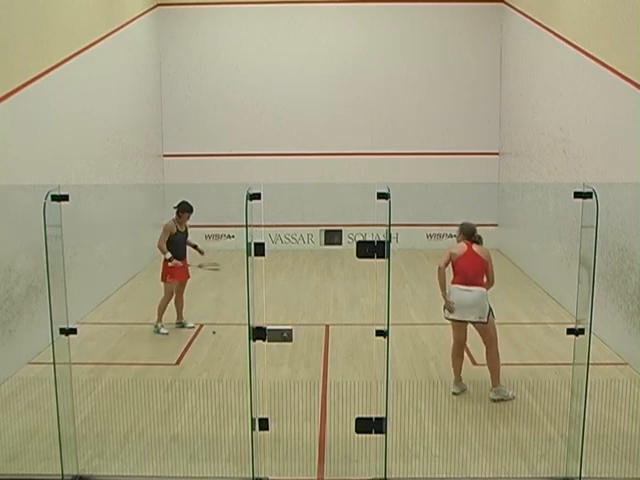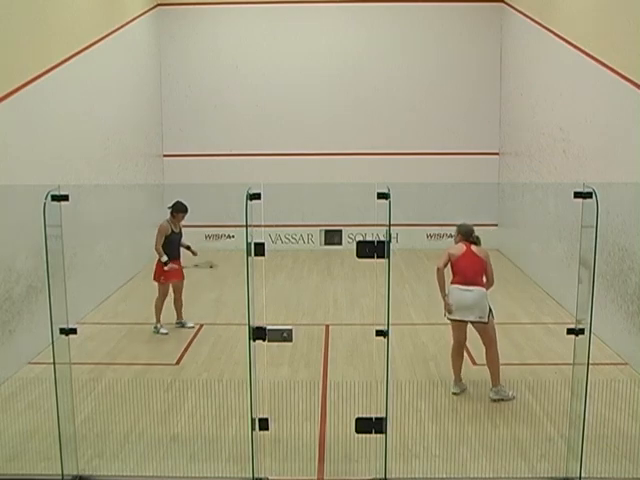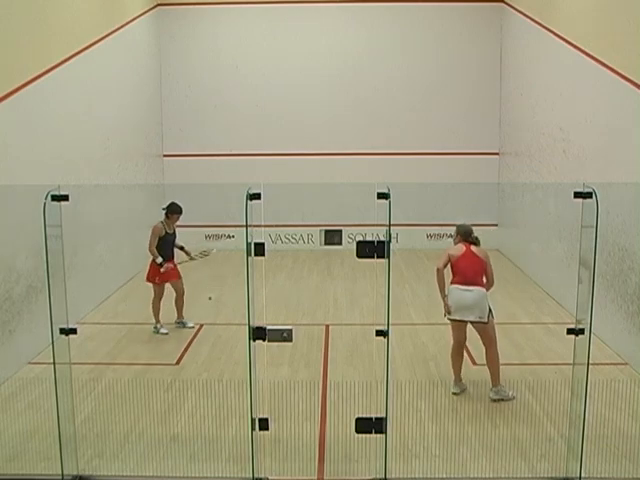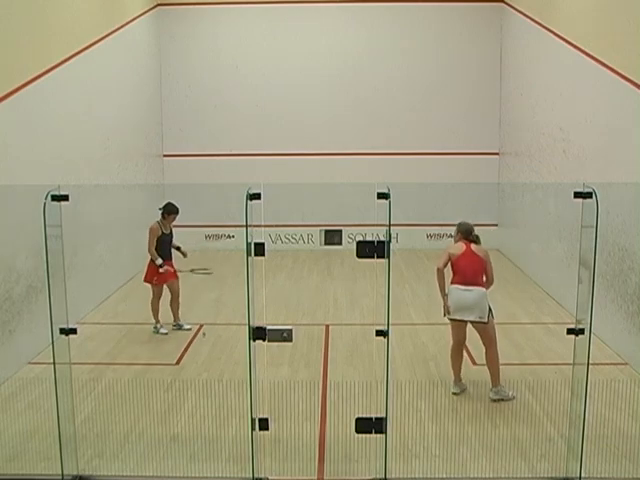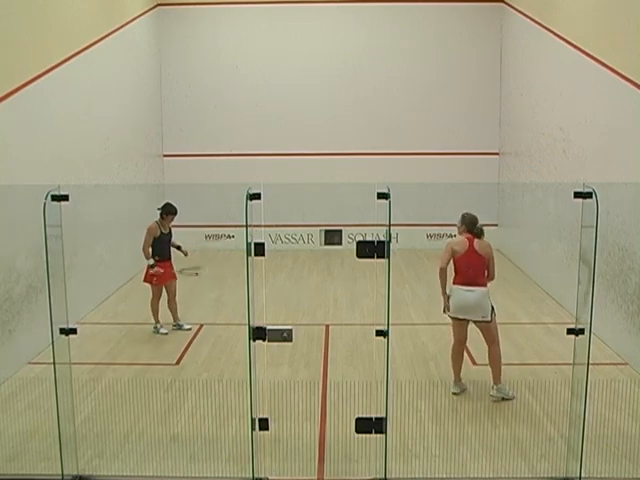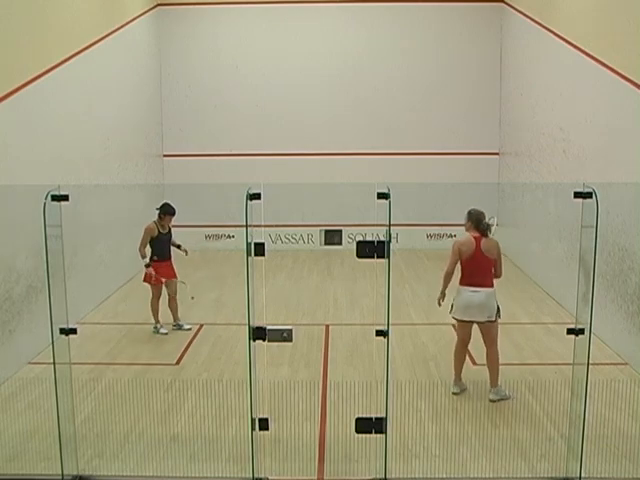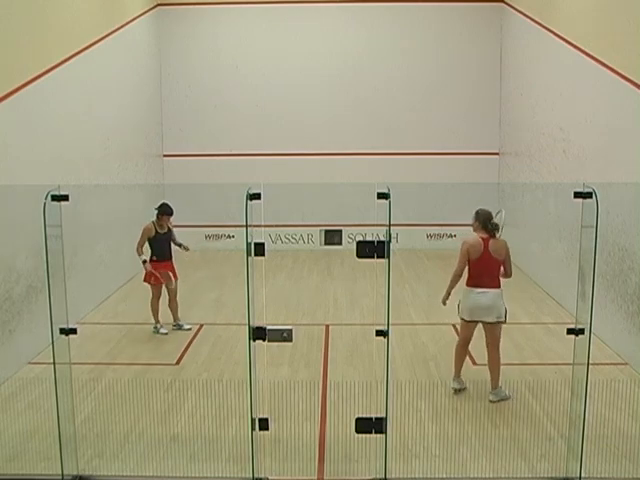
dt=0.2s
person 1, frame 1
left shoulder: (454, 249)
right shoulder: (485, 251)
left elbow: (441, 267)
right elbow: (490, 281)
left wrist: (444, 295)
left hip: (457, 294)
right hip: (478, 297)
left knee: (458, 342)
right knee: (491, 344)
left ankle: (457, 383)
right ankle: (496, 389)
person 1, frame 2
left shoulder: (452, 250)
right shoulder: (483, 252)
left elbow: (439, 268)
right elbow: (490, 281)
left wrist: (444, 296)
left hip: (456, 294)
right hip: (477, 296)
left knee: (458, 342)
right knee: (491, 345)
left ankle: (457, 383)
right ankle: (496, 389)
person 1, frame 3
left shoulder: (452, 251)
right shoulder: (482, 252)
left elbow: (439, 269)
right elbow: (490, 281)
left wrist: (444, 297)
left hip: (456, 294)
right hip: (477, 296)
left knee: (458, 342)
right knee: (491, 344)
left ankle: (457, 383)
right ankle: (496, 389)
person 1, frame 4
left shoulder: (452, 249)
right shoulder: (483, 251)
left elbow: (439, 268)
right elbow: (490, 280)
left wrist: (444, 297)
left hip: (457, 294)
right hip: (477, 296)
left knee: (458, 342)
right knee: (490, 345)
left ankle: (457, 383)
right ankle: (496, 389)
person 1, frame 5
left shoulder: (454, 244)
right shoulder: (486, 246)
left elbow: (442, 267)
right elbow: (491, 276)
left wrist: (444, 294)
left hip: (459, 294)
right hip: (480, 295)
left knee: (459, 342)
right knee: (493, 343)
left ankle: (457, 383)
right ankle: (497, 387)
person 1, frame 6
left shoulder: (461, 243)
right shoulder: (494, 244)
left elbow: (449, 270)
right elbow: (498, 274)
left wrist: (442, 292)
left hip: (465, 294)
right hip: (486, 296)
left knee: (462, 342)
right knee: (491, 345)
left ankle: (457, 383)
right ankle: (495, 389)
person 1, frame 7
left shoulder: (469, 243)
right shoulder: (502, 244)
left elbow: (459, 272)
right elbow: (508, 274)
left wrist: (447, 293)
left hip: (472, 296)
right hip: (493, 297)
left knee: (463, 340)
right knee: (493, 346)
left ankle: (457, 380)
right ankle: (495, 390)
person 2, frame 1
left shoulder: (184, 224)
right shoulder: (170, 226)
right elbow: (160, 244)
left wrist: (195, 247)
right wrist: (171, 259)
left hip: (182, 263)
right hip: (172, 265)
left knee: (180, 294)
right knee: (168, 295)
left ankle: (180, 320)
right ankle: (158, 323)
person 2, frame 2
left shoulder: (178, 225)
right shoulder: (164, 226)
right elbow: (157, 247)
left wrist: (189, 248)
right wrist: (167, 262)
left hip: (177, 264)
right hip: (165, 266)
left knee: (179, 294)
right knee: (162, 295)
left ankle: (180, 320)
right ankle: (157, 324)
person 2, frame 3
left shoulder: (172, 226)
right shoulder: (158, 227)
right elbow: (151, 248)
left wrist: (182, 248)
right wrist: (162, 263)
left hip: (171, 264)
right hip: (159, 266)
left knee: (181, 292)
right knee: (158, 296)
left ankle: (180, 319)
right ankle: (157, 324)
person 2, frame 4
left shoulder: (169, 226)
right shoulder: (155, 228)
right elbow: (151, 250)
left wrist: (179, 248)
right wrist: (161, 265)
left hip: (169, 264)
right hip: (157, 266)
left knee: (176, 294)
right knee: (157, 296)
left ankle: (177, 322)
right ankle: (157, 325)
person 2, frame 5
left shoulder: (168, 226)
right shoulder: (153, 228)
right elbow: (145, 248)
left wrist: (179, 247)
right wrist: (152, 266)
left hip: (168, 264)
right hip: (157, 266)
left knee: (173, 295)
right knee: (156, 296)
left ankle: (177, 322)
right ankle: (157, 325)
person 2, frame 6
left shoulder: (168, 225)
right shoulder: (151, 228)
right elbow: (142, 248)
left wrist: (179, 246)
right wrist: (147, 266)
left hip: (168, 264)
right hip: (156, 266)
left knee: (173, 294)
right knee: (156, 296)
left ankle: (177, 322)
right ankle: (157, 325)
person 2, frame 7
left shoulder: (168, 225)
right shoulder: (149, 228)
left elbow: (173, 239)
right elbow: (139, 247)
left wrist: (180, 245)
right wrist: (144, 262)
left hip: (169, 264)
right hip: (156, 266)
left knee: (173, 294)
right knee: (156, 296)
left ankle: (177, 322)
right ankle: (157, 325)
